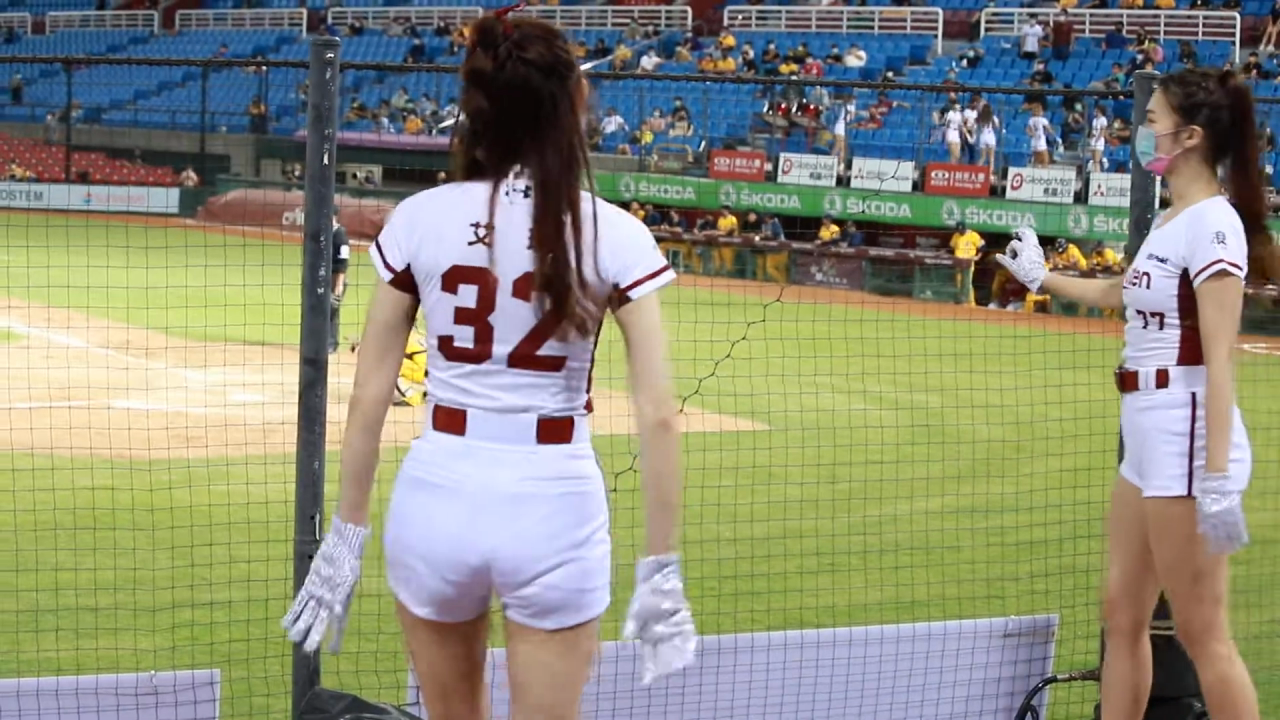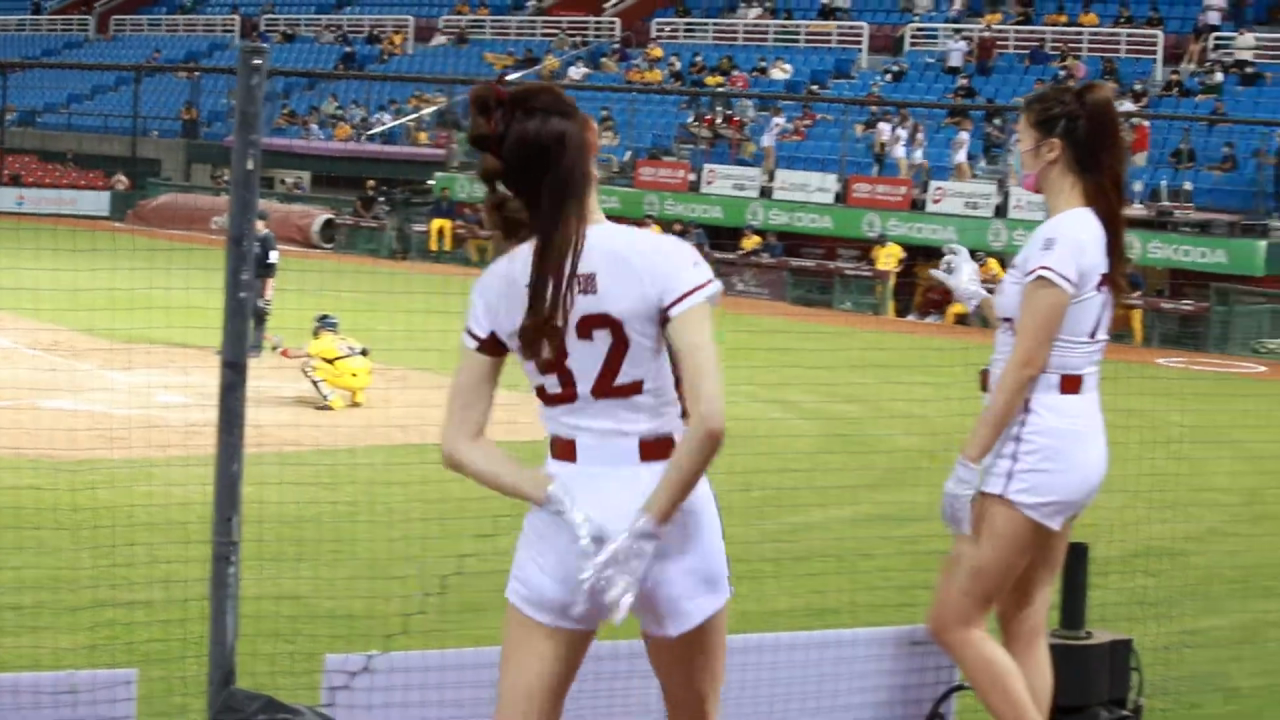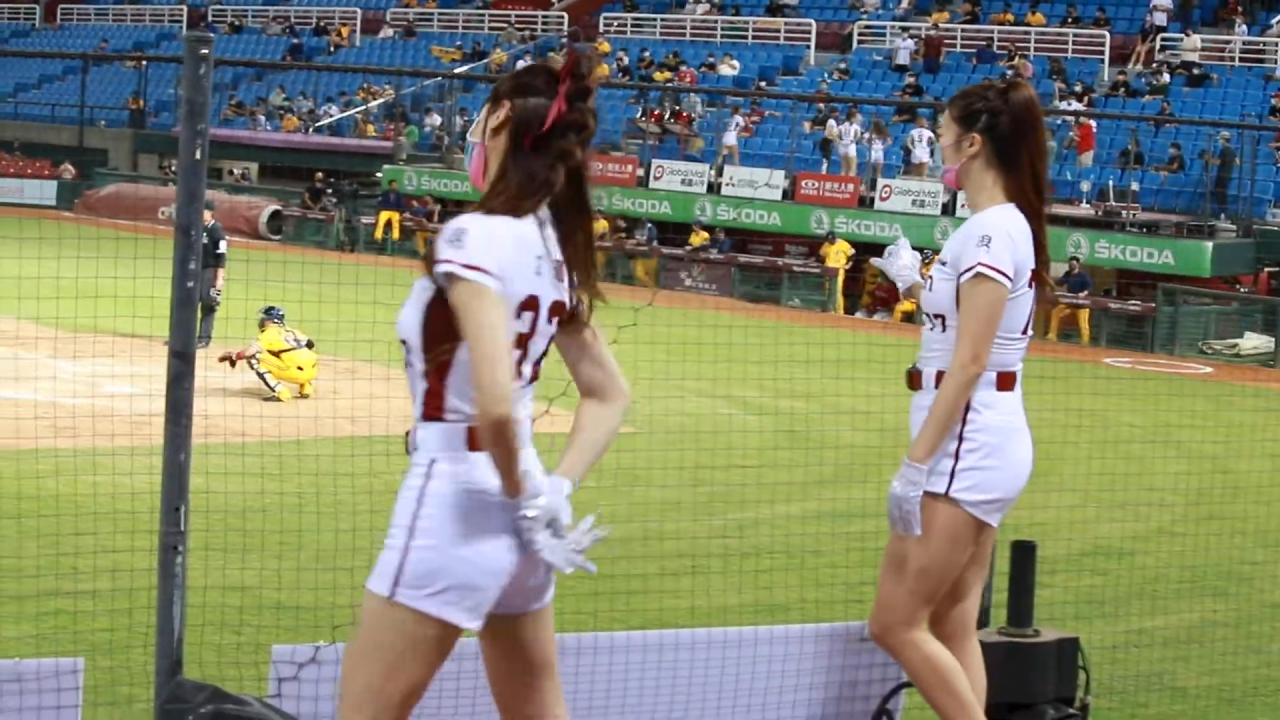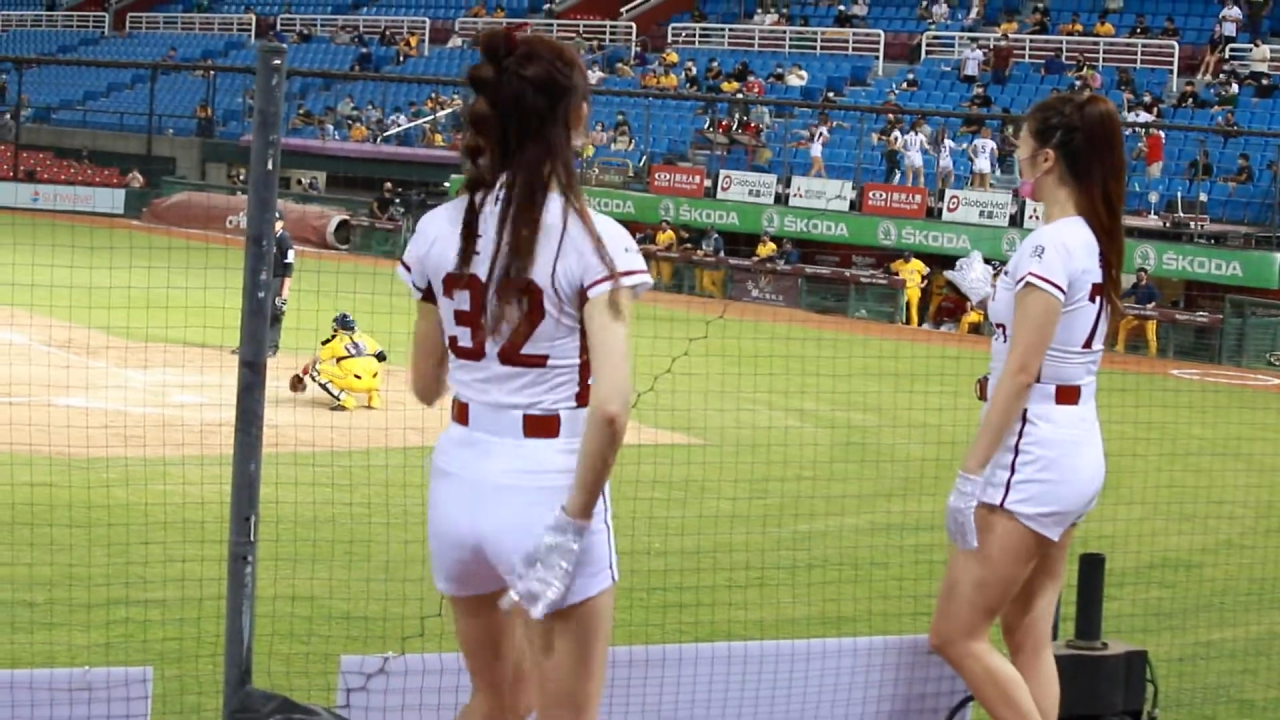
dt=0.7s
person 1, frame 1
left shoulder: (418, 219)
right shoulder: (615, 235)
left elbow: (369, 392)
right elbow: (658, 415)
left wrist: (344, 537)
right wrist: (662, 573)
left hip: (438, 498)
right hip: (555, 504)
person 1, frame 2
left shoulder: (499, 284)
right shoulder: (665, 259)
left elbow: (459, 444)
right elbow: (710, 419)
left wrist: (562, 501)
right wrist: (649, 526)
left hip: (566, 531)
right hip: (669, 529)
person 1, frame 3
left shoulder: (471, 238)
right shoulder: (560, 253)
left elbow: (490, 402)
right elbow: (609, 394)
left wrist: (526, 504)
right wrist: (557, 490)
left hip: (458, 515)
right hip: (515, 522)
person 1, frame 4
left shoulder: (437, 228)
right shoulder: (598, 240)
left elbow: (426, 384)
right elbow: (609, 406)
right wrist: (571, 524)
left hip: (461, 484)
right hip: (548, 496)
person 2, frame 1
left shoulder: (1213, 225)
right shoulder: (1171, 221)
left elbow: (1219, 359)
right elbow: (1122, 299)
left wrist: (1217, 478)
right wrist: (1042, 277)
left hip: (1189, 445)
right hip: (1147, 445)
left knee: (1203, 636)
right knee: (1122, 617)
person 2, frame 2
left shoulder: (1060, 237)
right shoulder: (1091, 230)
left elbow: (1025, 366)
left wrist: (967, 463)
right wrist: (977, 298)
left hip: (1037, 450)
right hip: (1065, 445)
left knee: (954, 620)
right knee: (1022, 627)
person 2, frame 3
left shoulder: (990, 232)
right shoulder: (1004, 225)
left elbow: (968, 363)
left wrist: (913, 463)
right wrist: (914, 284)
left hip: (968, 447)
right hip: (982, 446)
left knee: (895, 623)
right knee: (952, 627)
person 2, frame 4
left shoulder: (1050, 244)
right shoulder: (1094, 242)
left elbow: (1019, 374)
left wrist: (970, 475)
right wrist: (988, 295)
left hip: (1034, 456)
right hip: (1073, 453)
left knee: (956, 633)
right knee: (1028, 637)
